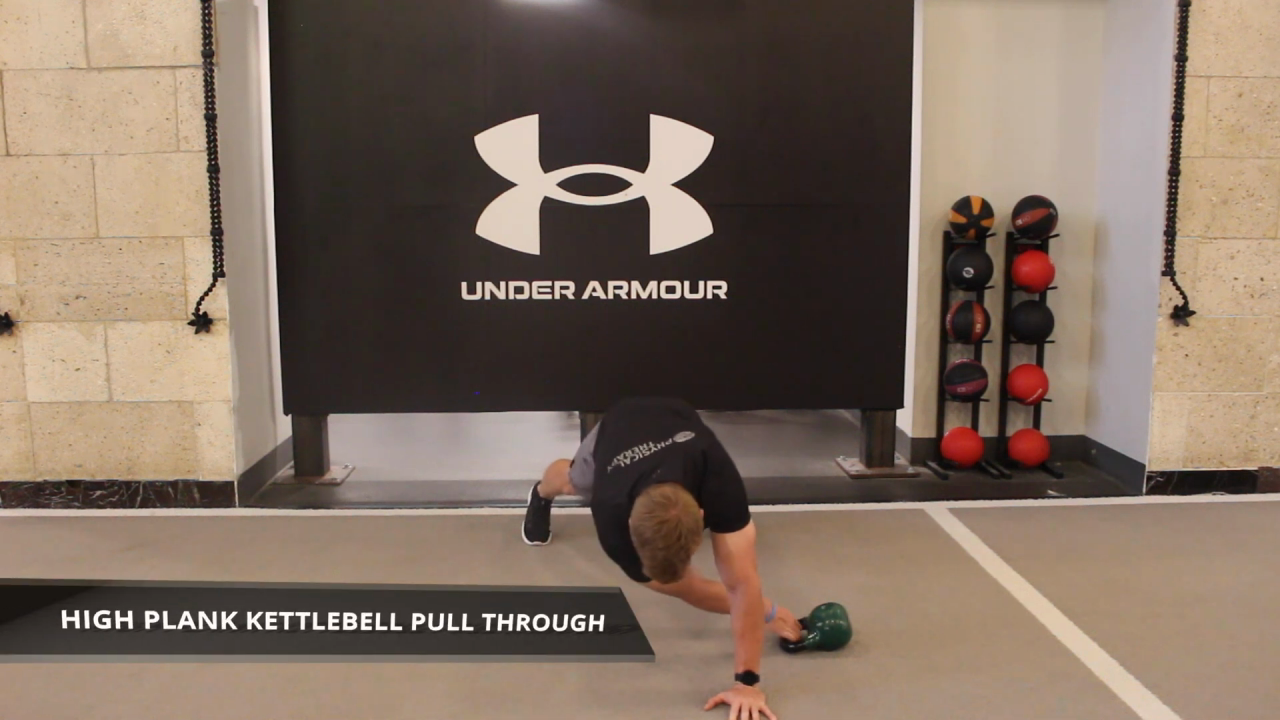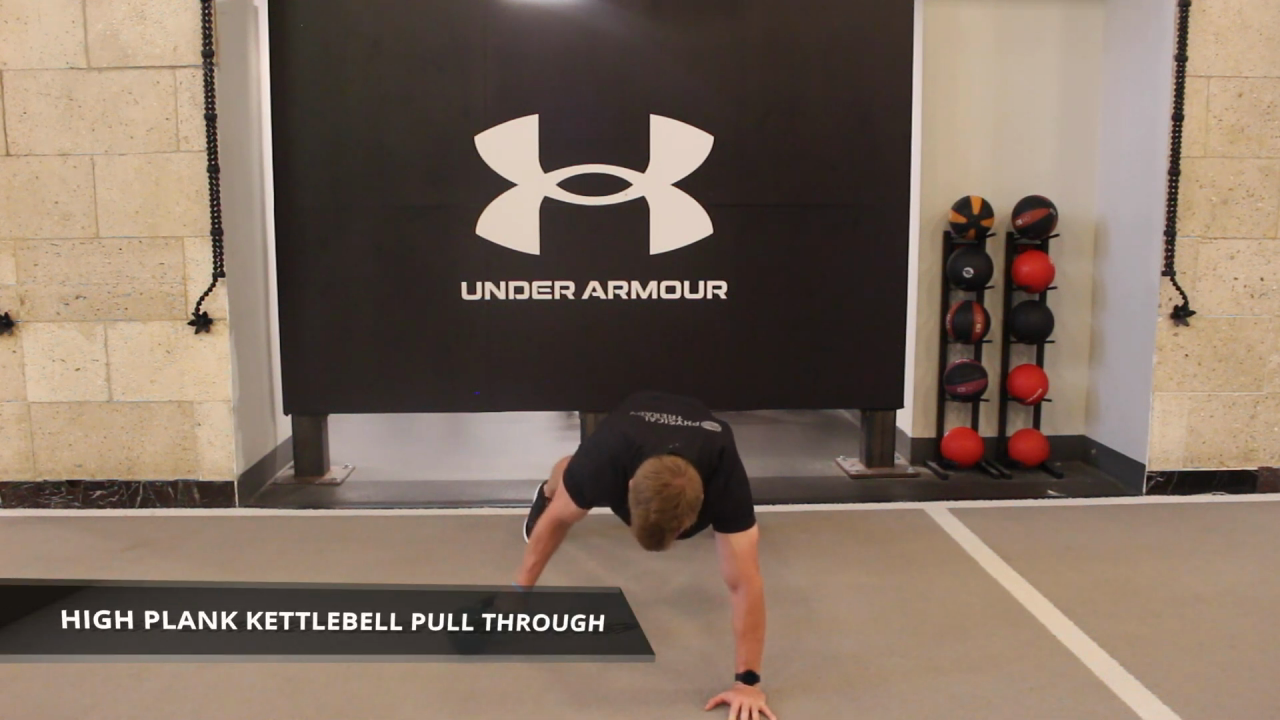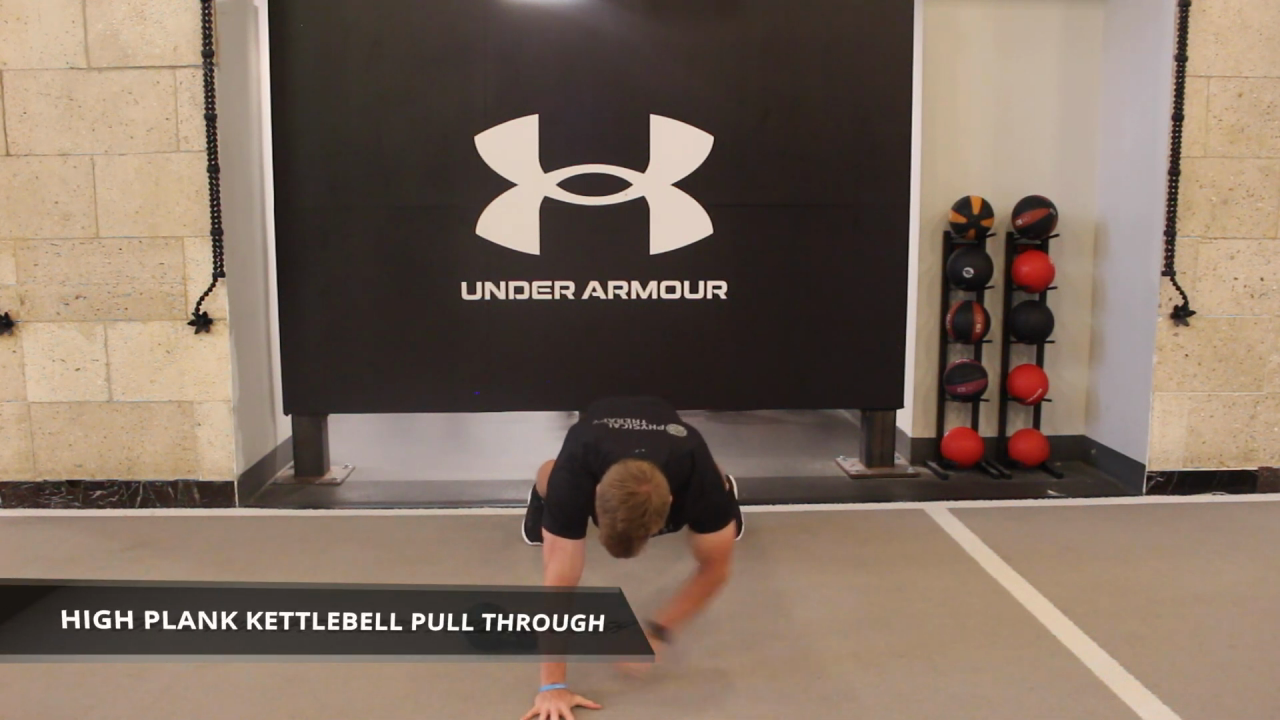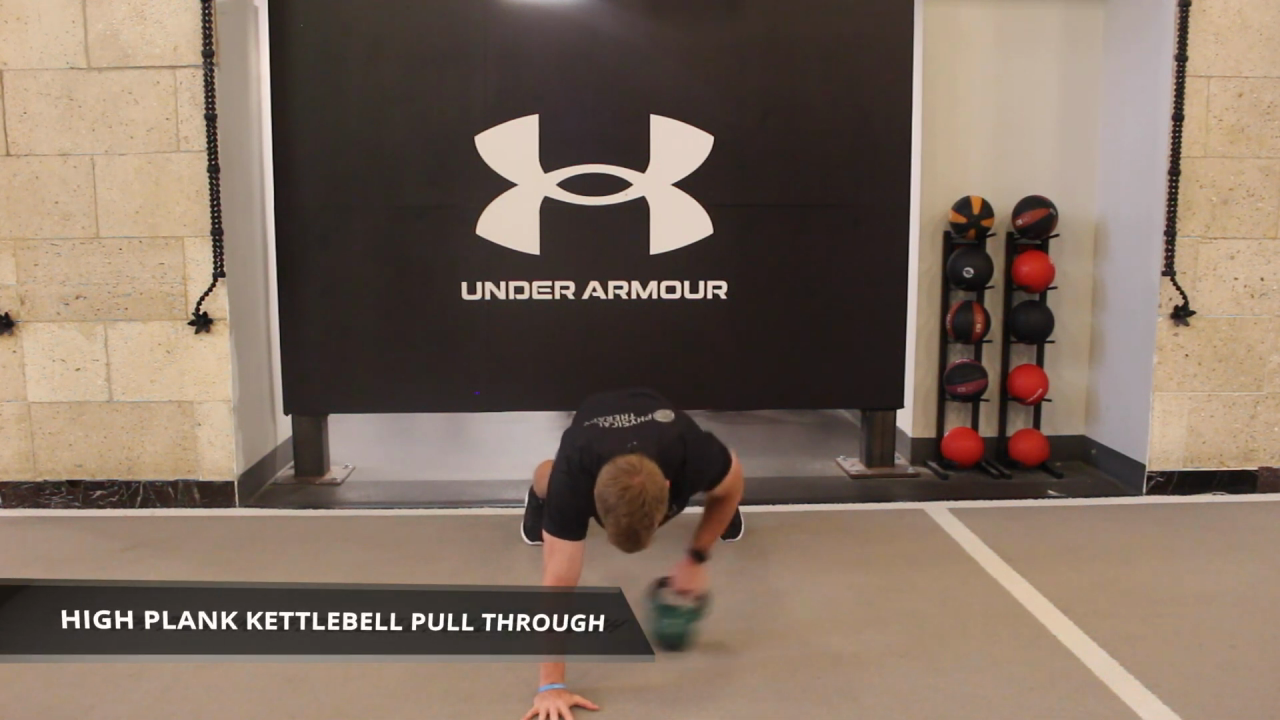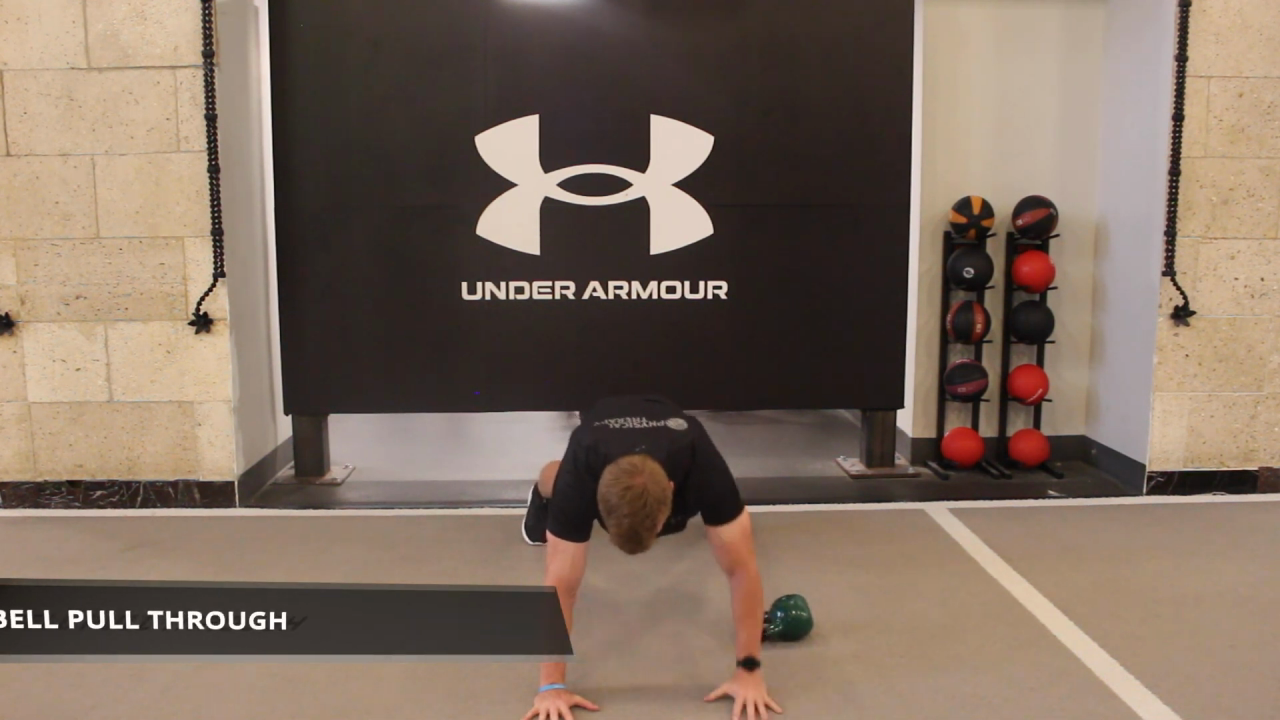
dt=1s
person 1, frame 1
left shoulder: (717, 478)
right shoulder: (613, 514)
left elbow: (742, 583)
right elbow: (688, 590)
left wrist: (748, 680)
right wrist: (769, 613)
left hip: (679, 423)
right hip: (617, 426)
right knee: (573, 481)
right ankle: (542, 494)
person 1, frame 2
left shoulder: (724, 477)
right shoulder: (604, 459)
left elbow: (744, 582)
right elbow: (559, 519)
left wrist: (747, 680)
right wrist: (522, 589)
left hip: (700, 448)
right hip: (629, 437)
right knee: (571, 476)
right ankle: (547, 491)
person 1, frame 3
left shoulder: (693, 473)
right shoulder: (574, 476)
left elbow: (715, 568)
right elbow: (560, 579)
left wrist: (660, 632)
right wrist: (552, 686)
right hip: (600, 427)
left ankle: (724, 488)
right ankle: (542, 493)
person 1, frame 4
left shoulder: (690, 450)
right shoulder: (572, 476)
left elbow: (728, 490)
right elbow: (559, 580)
left wrist: (695, 558)
right wrist: (551, 686)
left hip: (659, 434)
right hip: (592, 429)
right ankle: (539, 492)
person 1, frame 5
left shoulder: (700, 464)
right shoulder: (580, 477)
left elbow: (740, 569)
right elbow: (562, 583)
left wrist: (748, 669)
right wrist: (552, 685)
left hip: (672, 437)
right hip: (601, 432)
right ankle: (544, 491)
